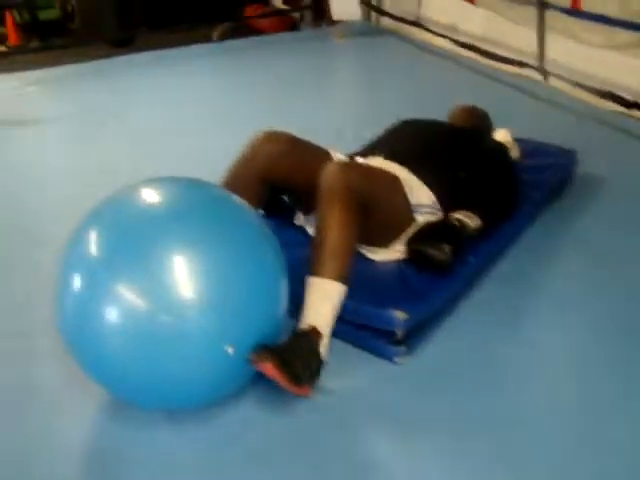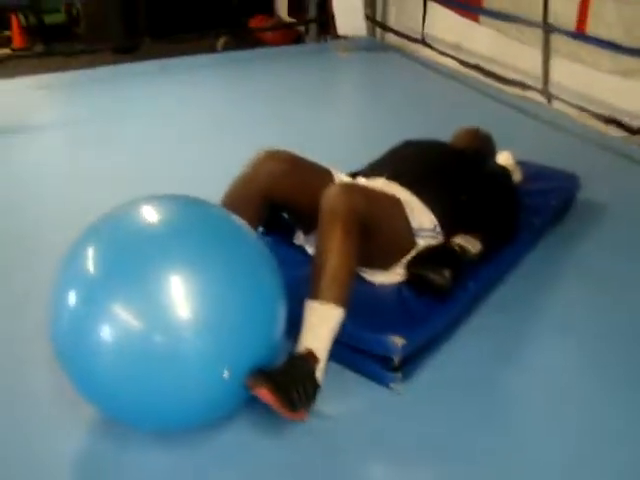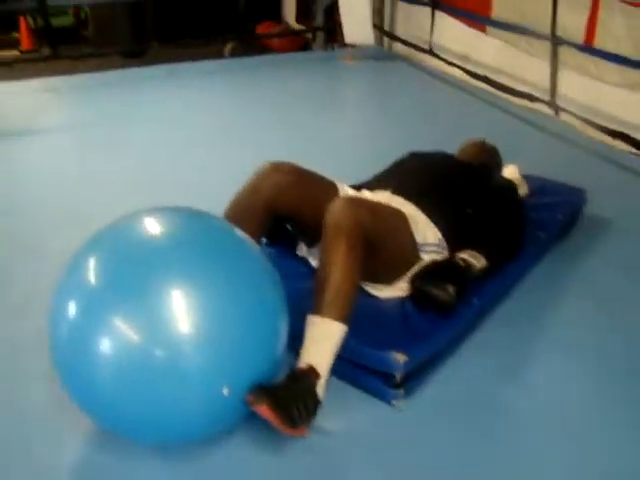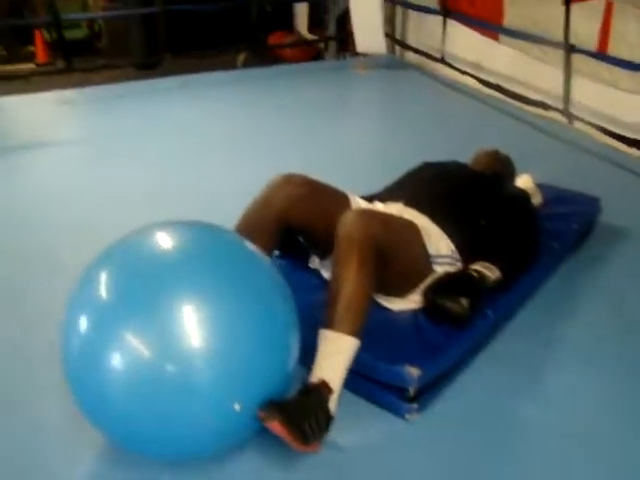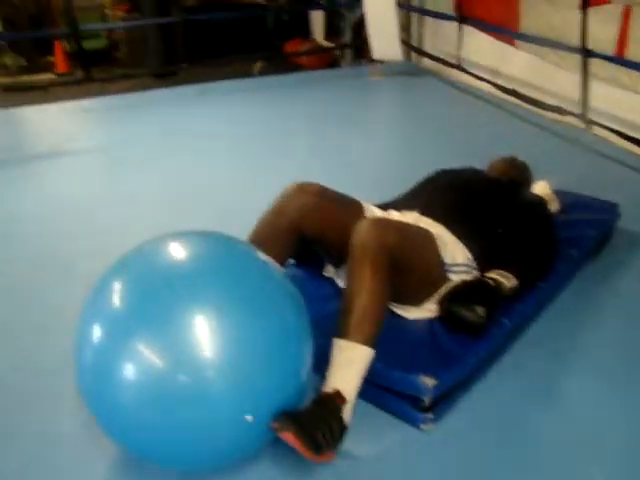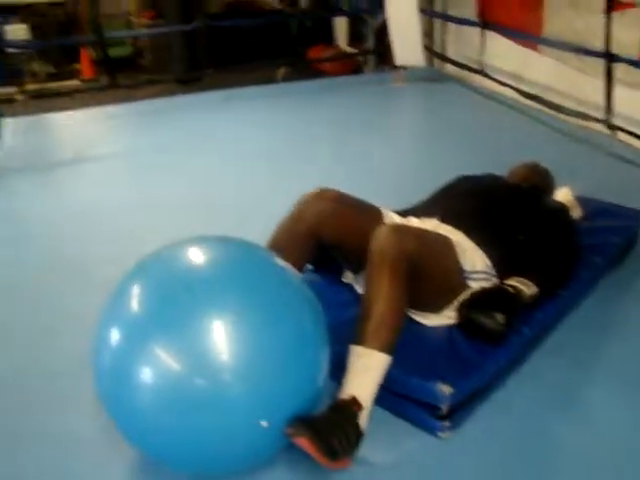
dt=0.1s
person 1, frame 1
left shoulder: (486, 152)
right shoulder: (414, 126)
left elbow: (500, 197)
right elbow: (363, 156)
left wrist: (457, 227)
left hip: (412, 195)
right hip: (354, 185)
left knee: (342, 176)
right knee: (270, 146)
person 1, frame 2
left shoulder: (488, 176)
right shoulder: (417, 147)
left elbow: (500, 221)
right elbow: (363, 178)
left wrist: (459, 252)
left hip: (413, 215)
left knee: (343, 198)
right knee: (272, 165)
person 1, frame 3
left shoulder: (495, 191)
right shoulder: (423, 159)
left elbow: (507, 237)
right elbow: (366, 189)
left wrist: (463, 266)
left hip: (418, 232)
left knee: (348, 212)
right knee: (276, 177)
person 1, frame 4
left shoulder: (507, 200)
right shoulder: (435, 169)
left elbow: (520, 247)
right elbow: (380, 201)
left wrist: (477, 278)
left hip: (431, 243)
left knee: (360, 225)
right knee: (288, 190)
person 1, frame 5
left shoulder: (524, 207)
right shoulder: (453, 177)
left elbow: (537, 254)
right elbow: (402, 202)
left wrist: (493, 287)
left hip: (446, 251)
left knee: (375, 234)
right knee: (303, 198)
person 1, frame 6
left shoulder: (546, 214)
right shoulder: (473, 183)
left elbow: (558, 261)
right elbow: (420, 210)
left wrist: (513, 294)
left hip: (466, 257)
left knee: (393, 240)
right knee: (320, 204)
